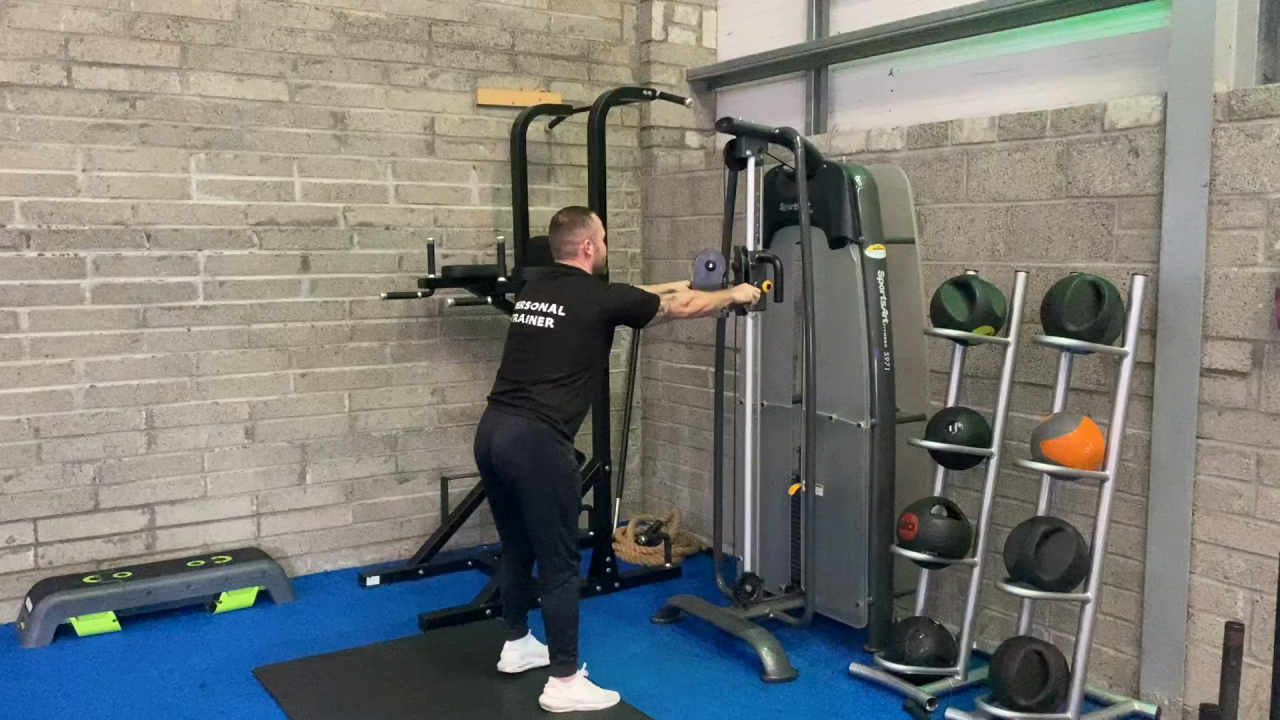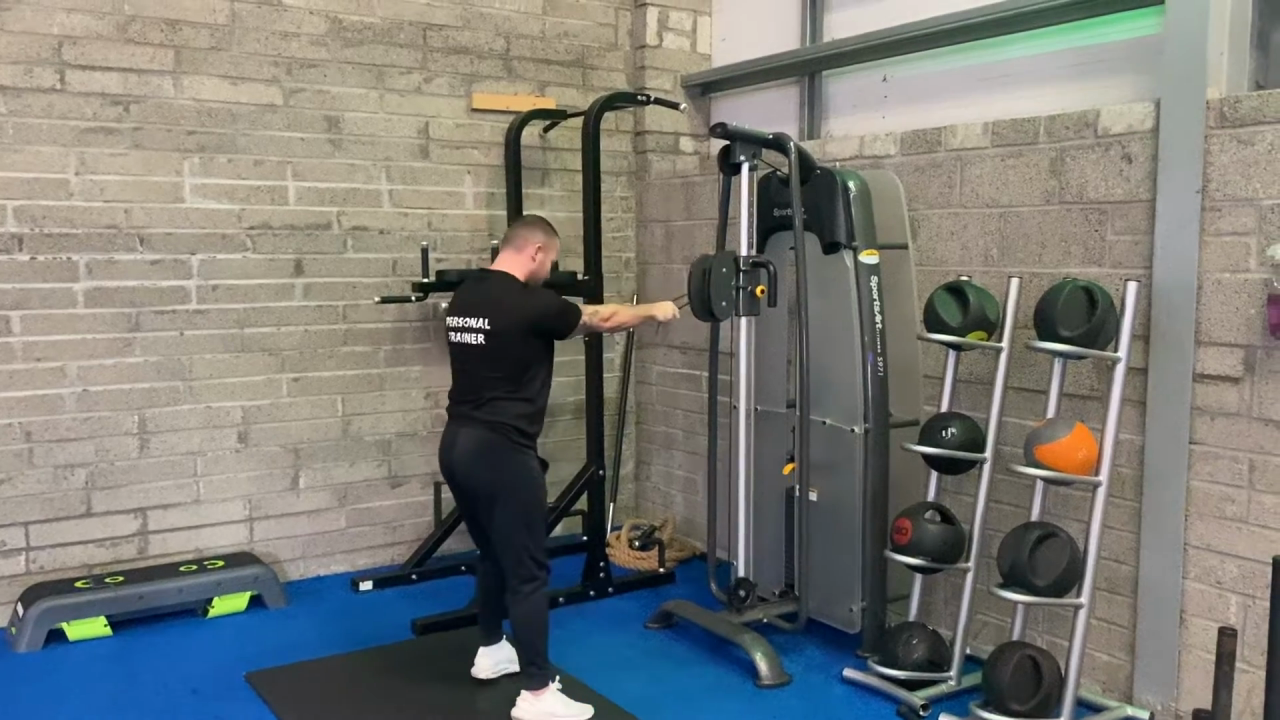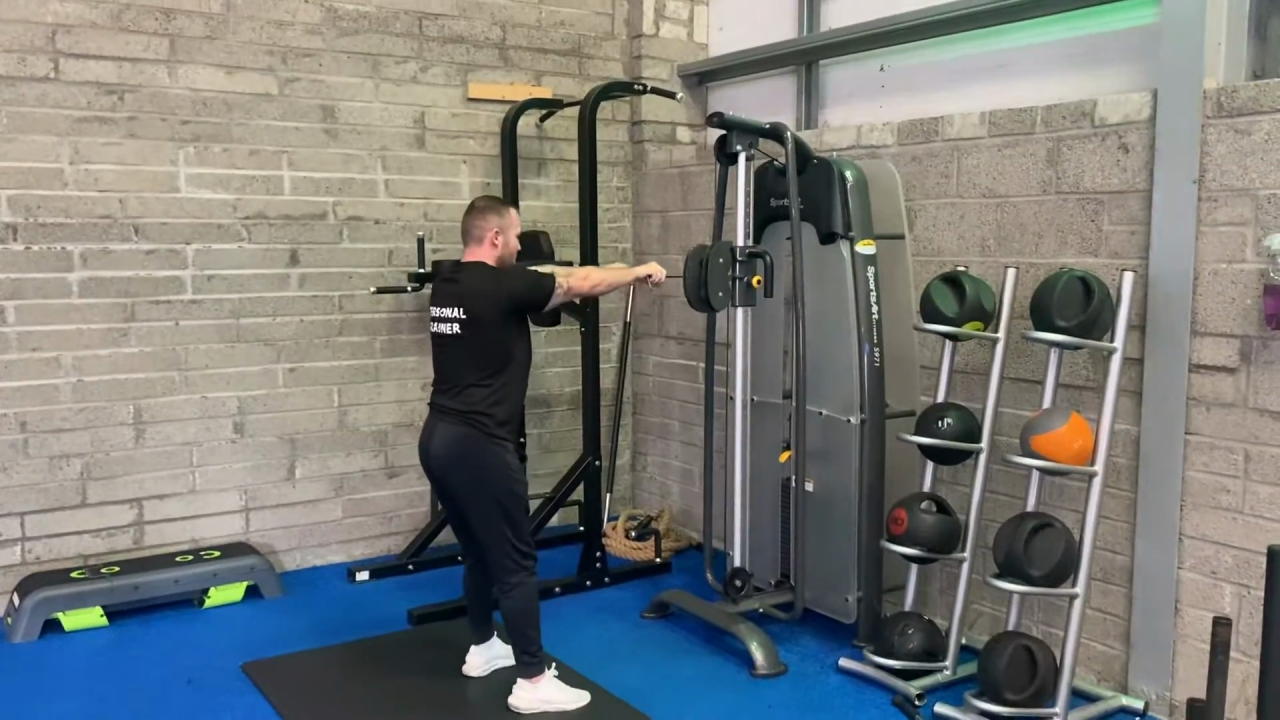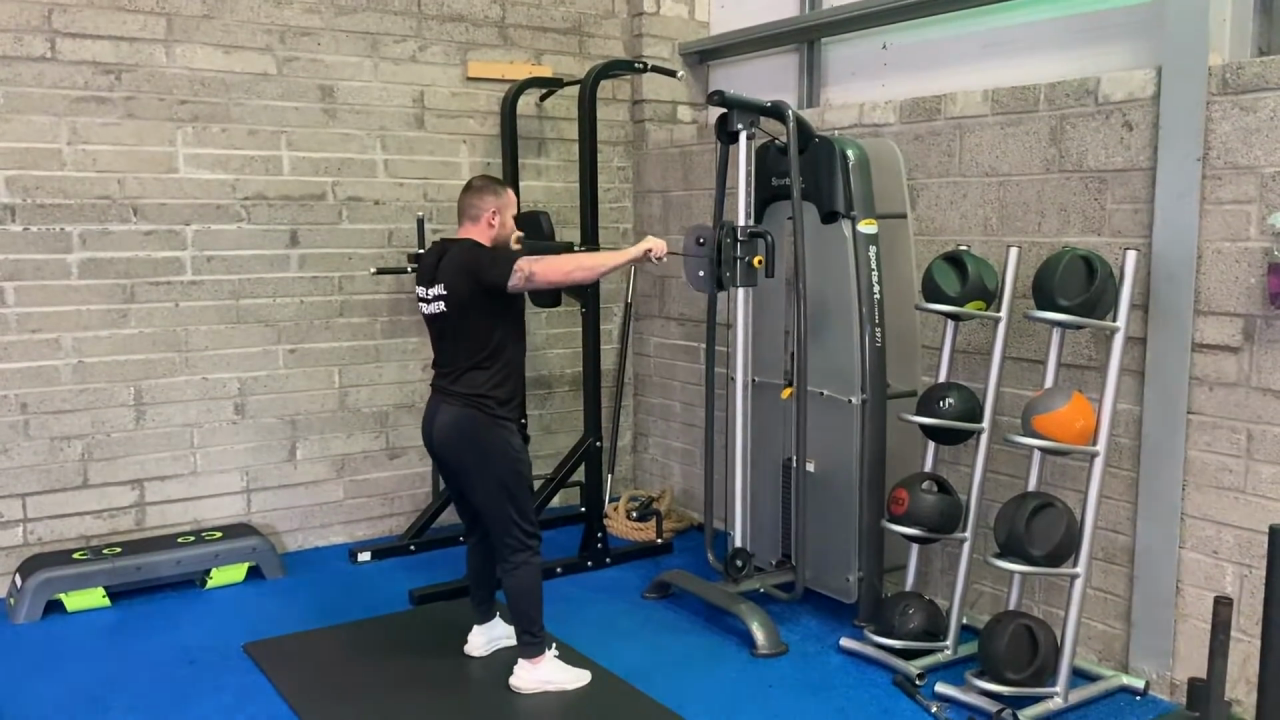
dt=1s
person 1, frame 1
left shoulder: (536, 287)
right shoulder: (598, 298)
right elbow: (681, 307)
left wrist: (685, 281)
right wrist: (734, 294)
left hip: (493, 431)
right hip: (537, 442)
left knee: (518, 546)
right knee: (559, 561)
left ankle: (516, 644)
right ankle: (565, 681)
person 1, frame 2
left shoulder: (464, 297)
right shoulder: (528, 304)
right elbow: (600, 320)
right wrist: (653, 311)
left hip: (458, 445)
right hip: (501, 452)
left knee: (494, 554)
right knee: (527, 571)
left ankle: (491, 650)
person 1, frame 3
left shoulder: (448, 285)
right shoulder: (501, 286)
left elbow: (550, 279)
right elbow: (579, 286)
left wrist: (603, 272)
right wrist: (639, 272)
left hip: (439, 438)
right hip: (478, 445)
left knee: (480, 551)
right knee: (514, 562)
left ankle: (483, 647)
right ankle: (532, 682)
person 1, frame 4
left shoulder: (436, 260)
right shoulder: (480, 264)
right elbow: (555, 271)
left wrist: (504, 245)
right wrist: (632, 253)
left hip: (443, 417)
right hip: (481, 424)
left knee: (481, 530)
right knee: (519, 541)
left ankle: (485, 628)
right ankle: (533, 662)
